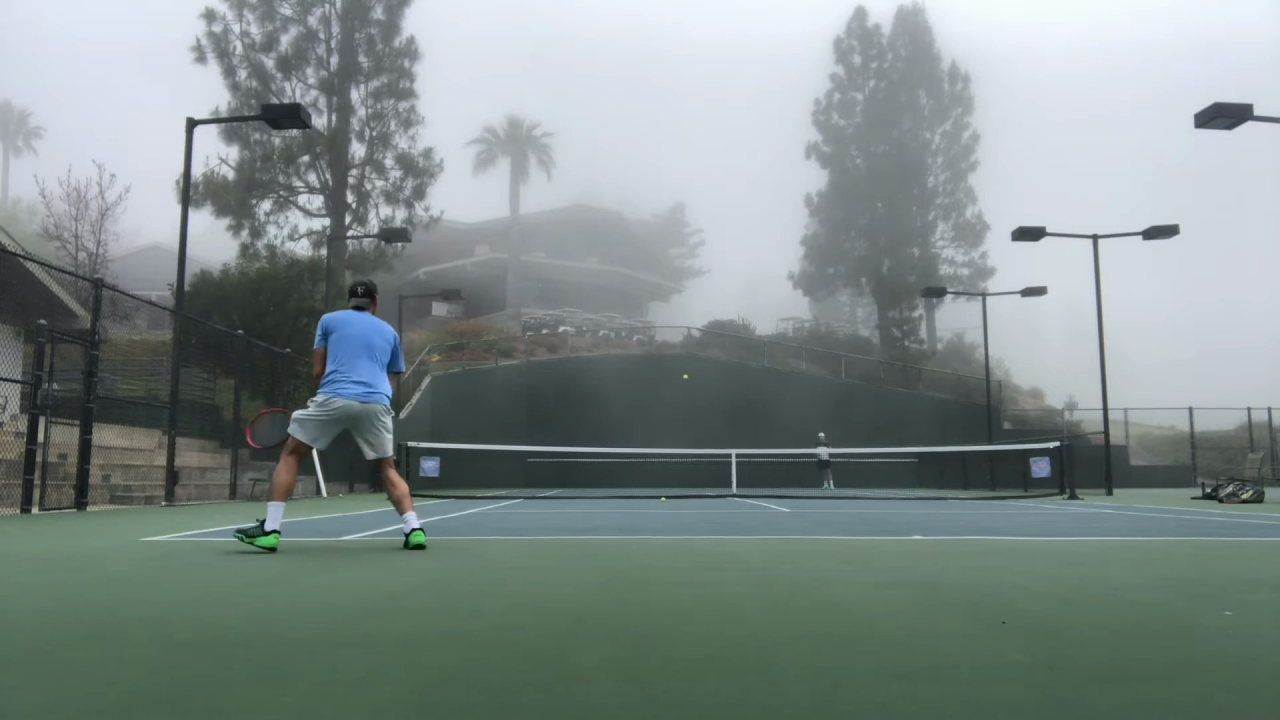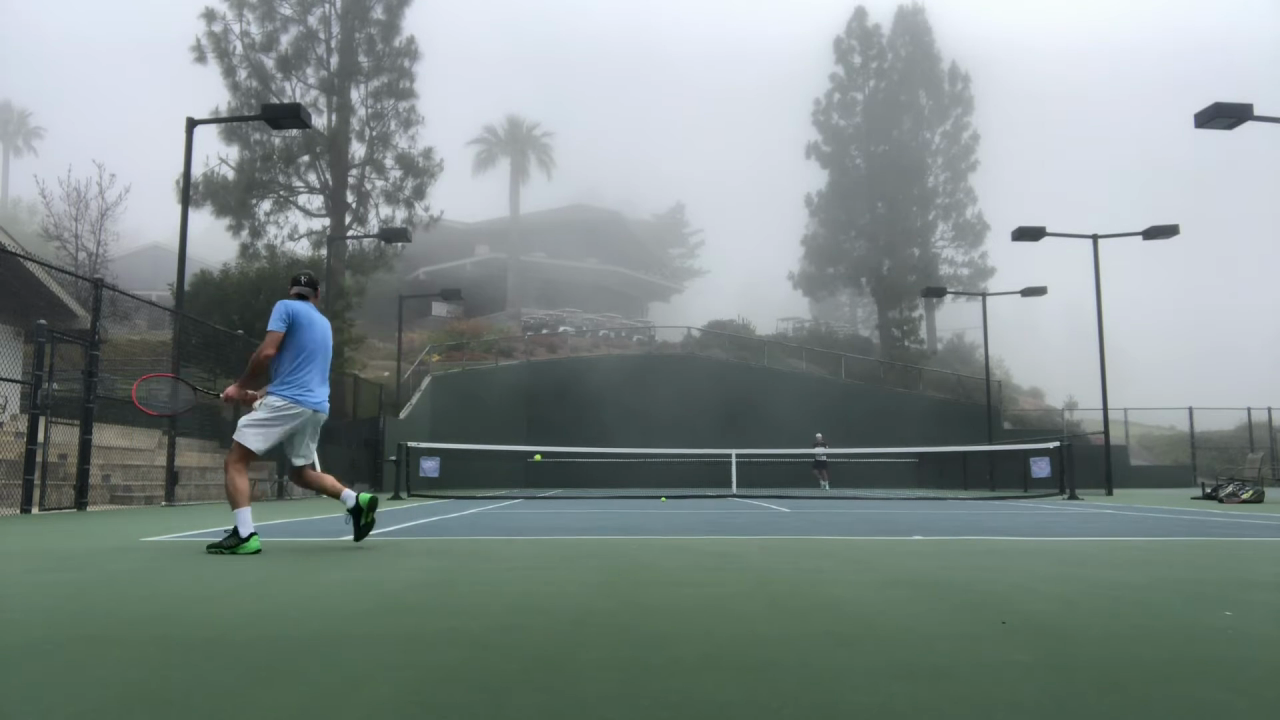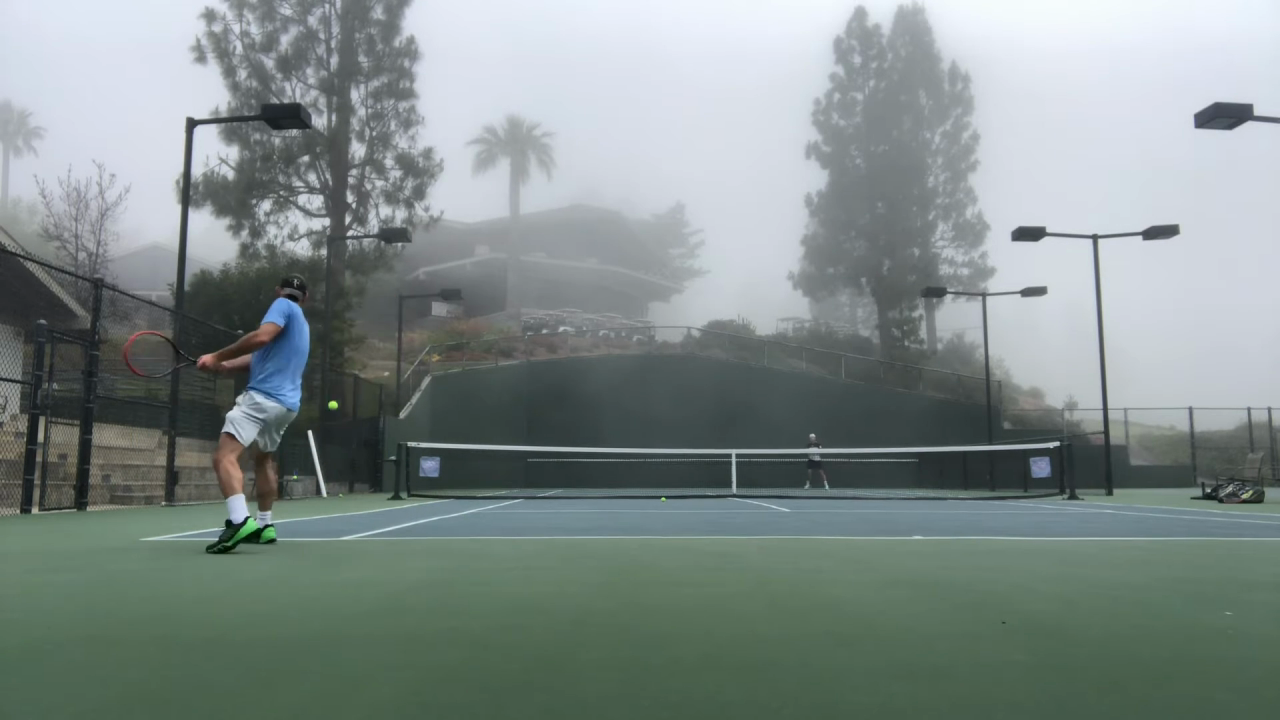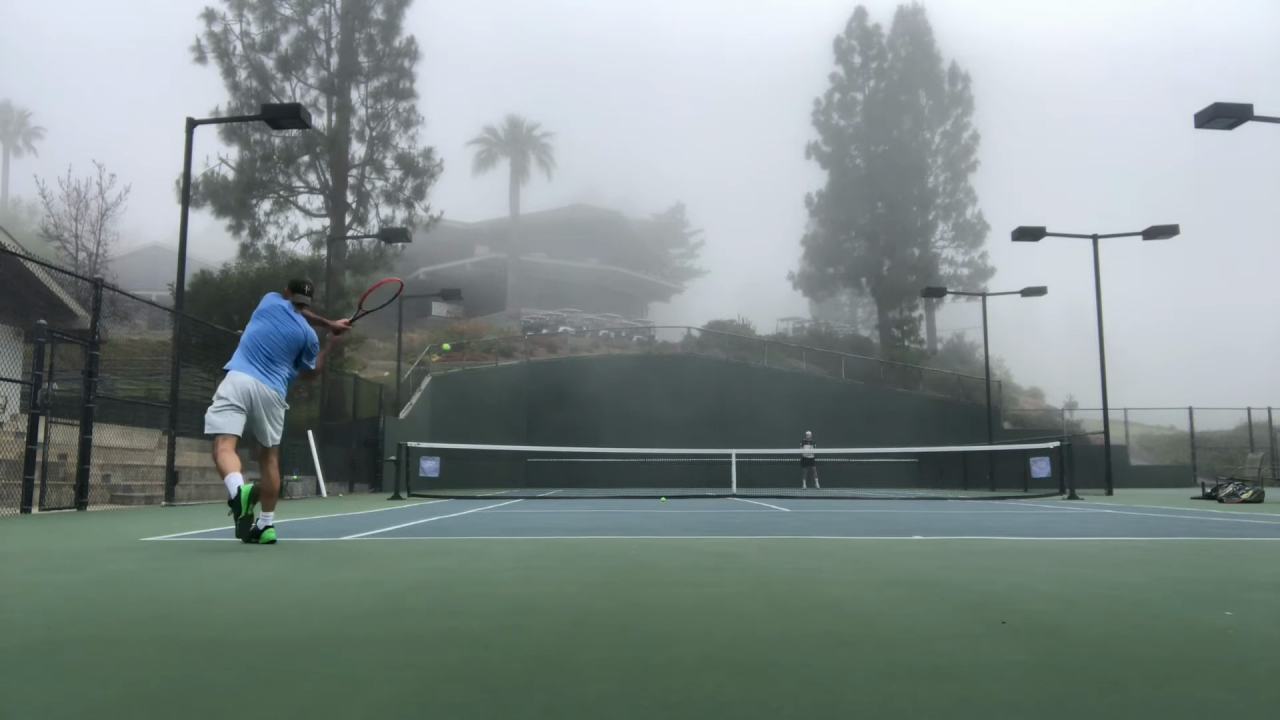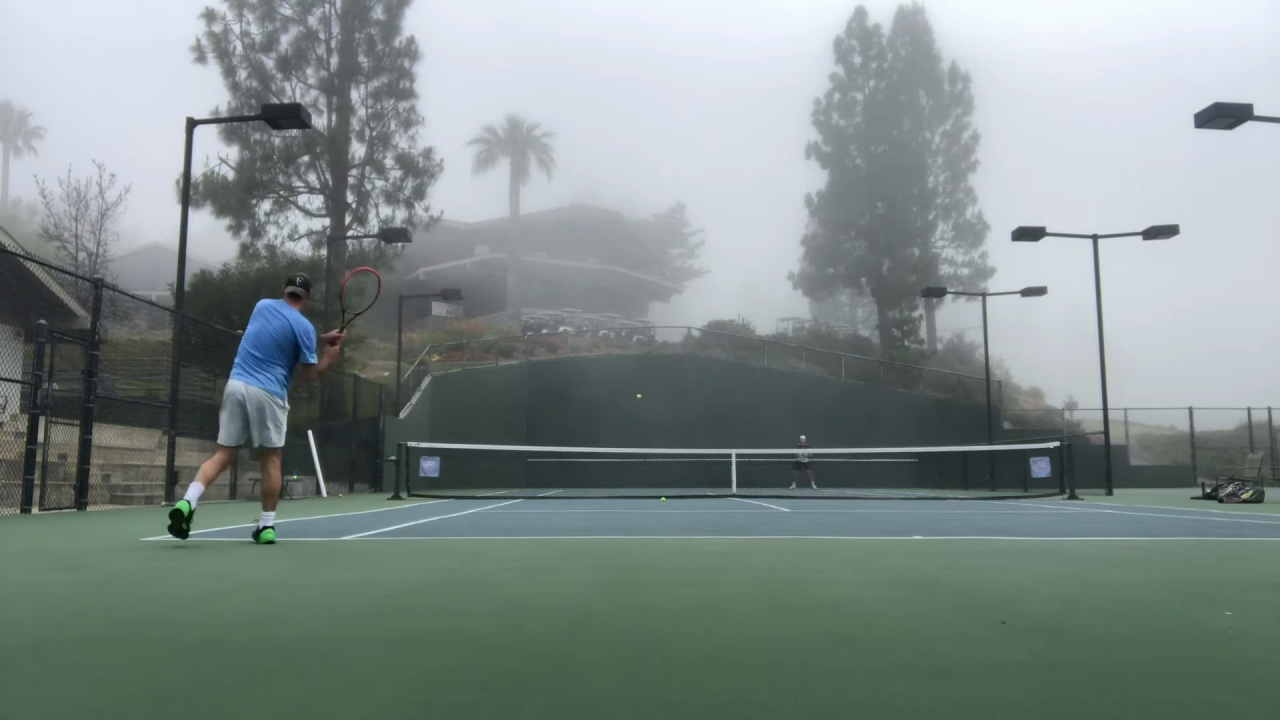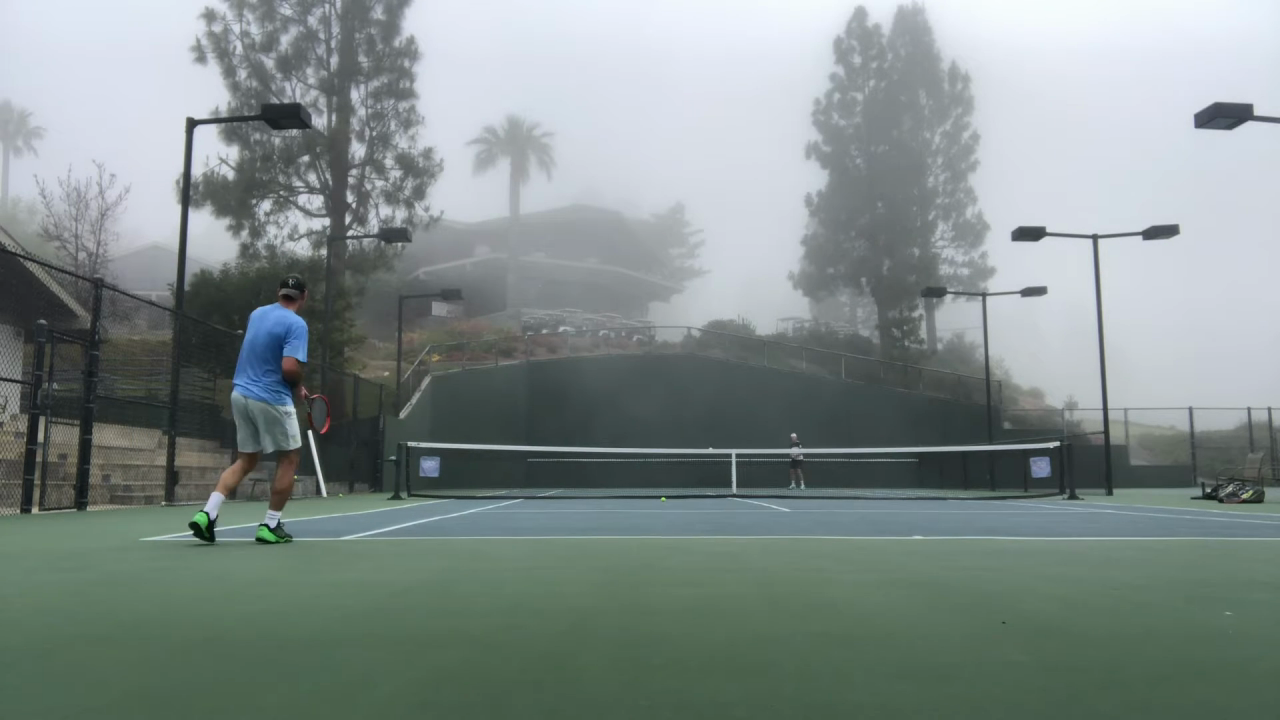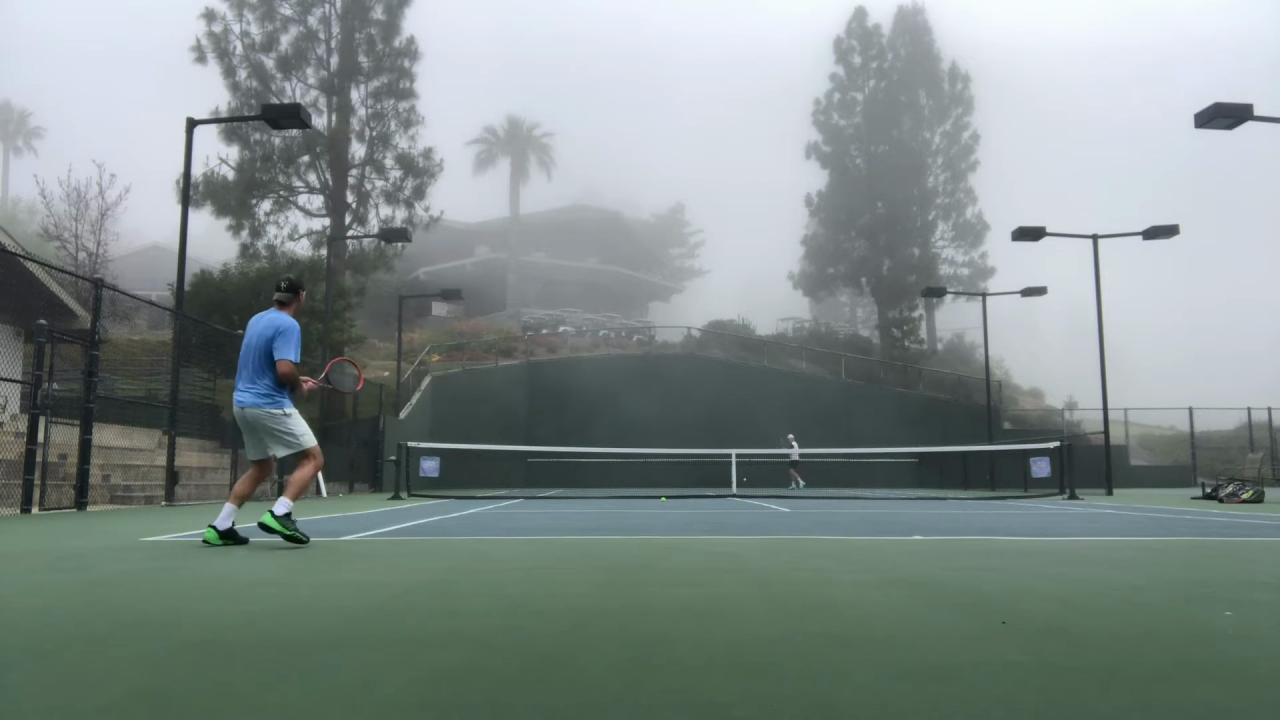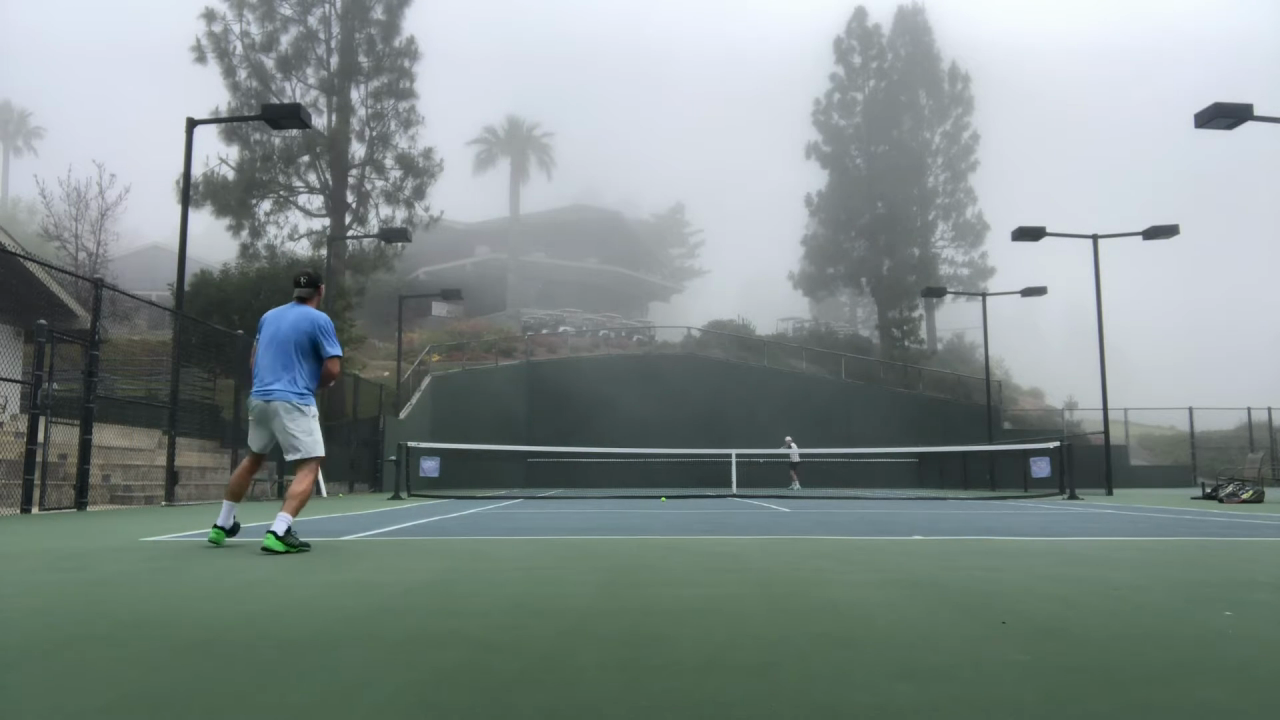
dt=0.3s
person 1, frame 1
left shoulder: (328, 320)
right shoulder: (389, 332)
left elbow: (318, 370)
left hip: (334, 398)
right hip: (376, 404)
left knee: (290, 456)
right knee: (387, 471)
left ankle: (270, 530)
right ankle: (414, 530)
person 1, frame 2
left shoulder: (286, 307)
right shoulder: (323, 323)
left elbow: (267, 352)
left wrist: (241, 386)
right wrist: (262, 394)
left hip: (285, 402)
right hip: (316, 407)
left knee: (235, 463)
right knee: (303, 473)
left ankle: (244, 535)
right ankle: (355, 501)
person 1, frame 3
left shoulder: (283, 306)
right shoulder: (301, 321)
left elbow: (261, 337)
right elbow: (259, 358)
left wrist: (217, 358)
right wrist: (226, 366)
left hip: (263, 399)
right hip: (286, 404)
left knee: (224, 457)
right knee: (264, 460)
left ankle: (240, 523)
right ankle: (265, 526)
person 1, frame 4
left shoulder: (270, 300)
right shoulder: (309, 335)
right elbow: (309, 375)
left wrist: (328, 323)
right wrist: (328, 343)
left hip: (238, 380)
right hip: (271, 392)
left knee: (224, 448)
right knee: (268, 458)
left ankle: (239, 492)
right ankle: (266, 526)
person 1, frame 5
left shoulder: (263, 306)
right shoulder: (305, 327)
right elbow: (309, 374)
left wrist: (323, 338)
right wrist: (331, 354)
left hip: (236, 386)
right hip: (269, 394)
left knee: (223, 455)
right knee: (271, 460)
left ankle: (187, 503)
right ankle: (266, 526)
person 1, frame 6
left shoulder: (258, 314)
right shoulder: (296, 324)
right elbow: (290, 368)
left wrist: (288, 384)
right wrist: (298, 387)
left hip: (241, 395)
right hip: (272, 401)
left knee: (245, 461)
right knee: (289, 461)
left ankle: (207, 515)
right ankle: (271, 526)
person 1, frame 7
left shoulder: (256, 320)
right shoulder: (288, 326)
right elbow: (284, 370)
left wrist: (296, 382)
right wrist: (299, 386)
left hip: (243, 404)
right hip: (271, 406)
left knee: (261, 467)
right knee: (313, 460)
left ankle: (220, 527)
right ankle: (277, 514)
person 1, frame 8
left shoulder: (269, 316)
right shoulder: (320, 321)
left elbow: (254, 362)
right elbow: (332, 370)
right wrist: (317, 384)
left hip: (259, 398)
right hip: (294, 401)
left knee: (253, 459)
right knee: (308, 470)
left ankle: (223, 524)
right ankle: (278, 533)
